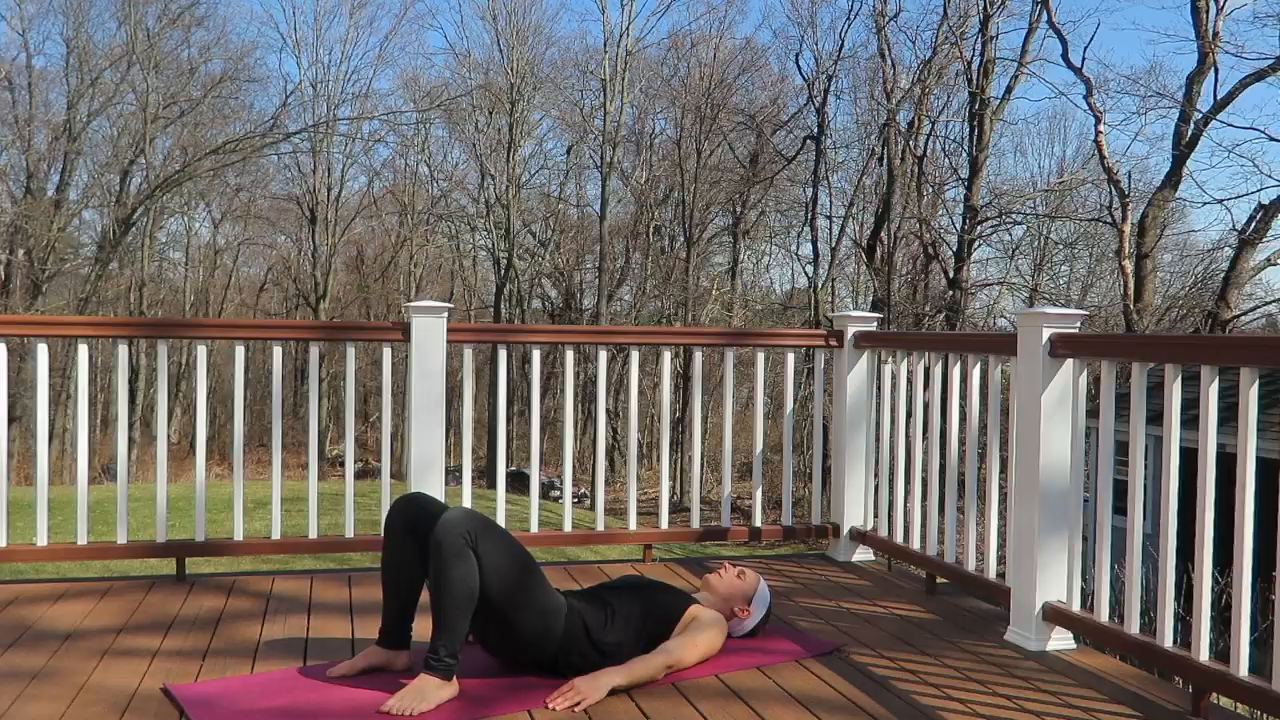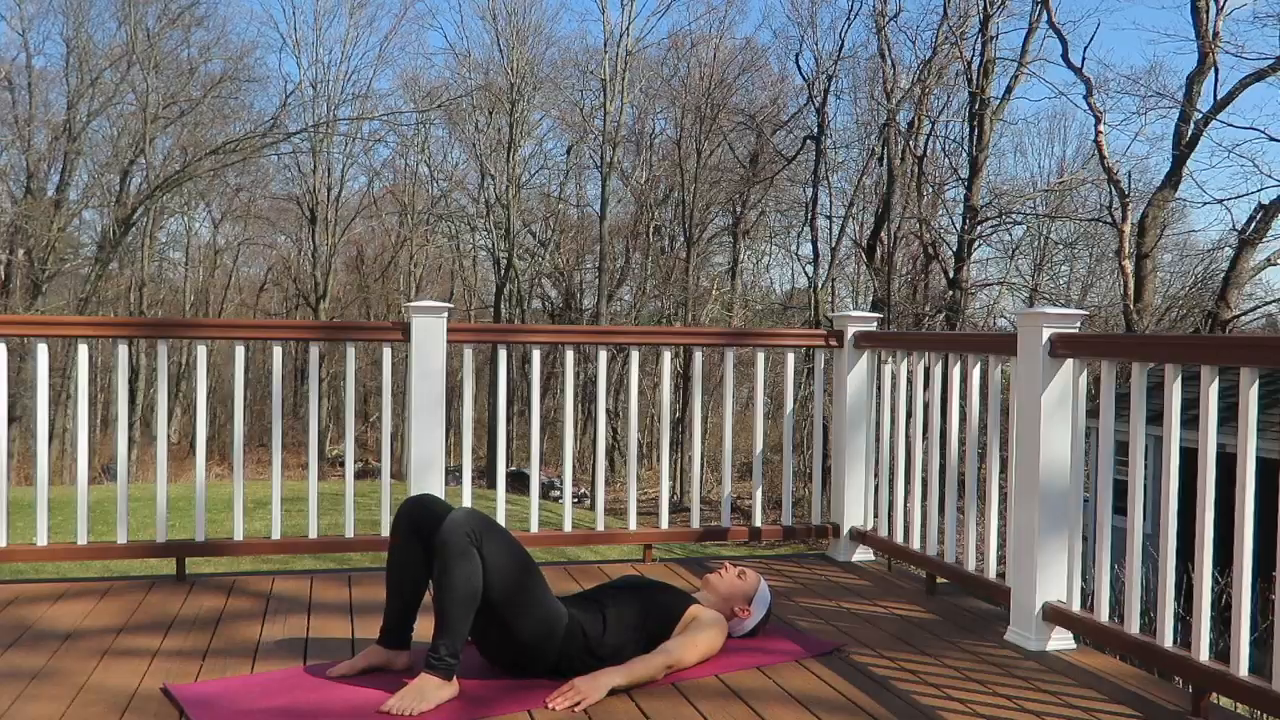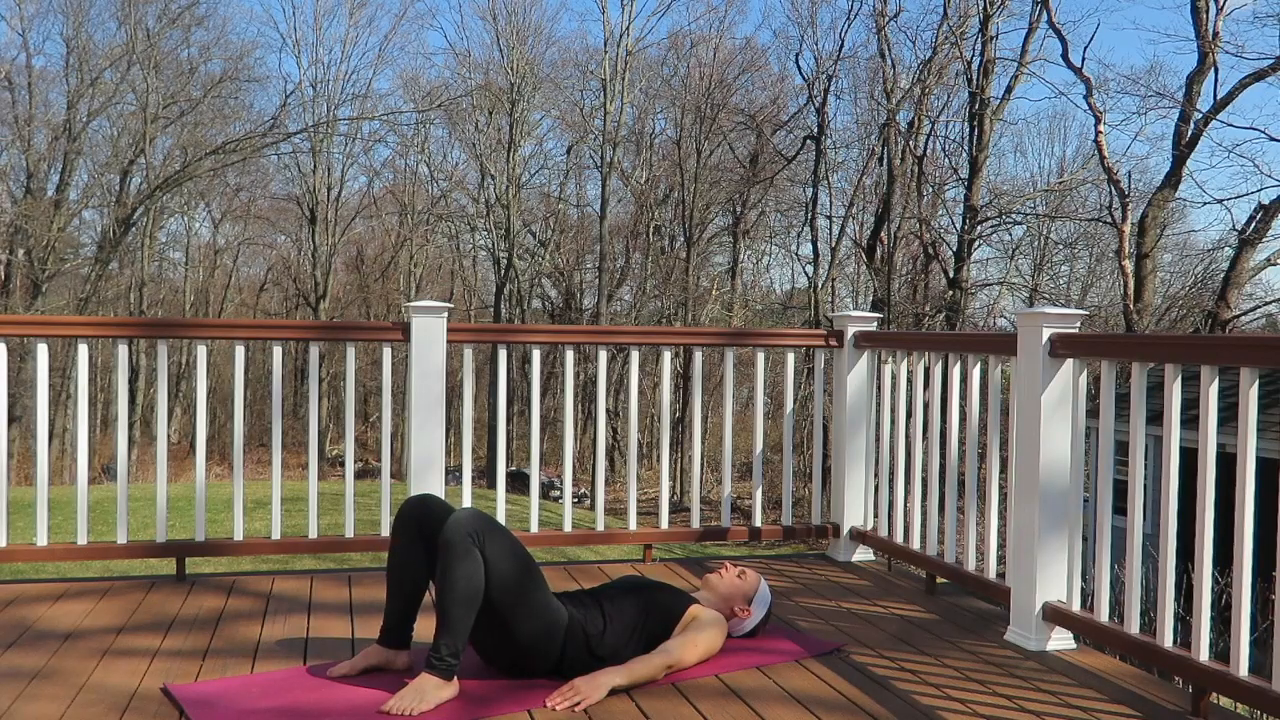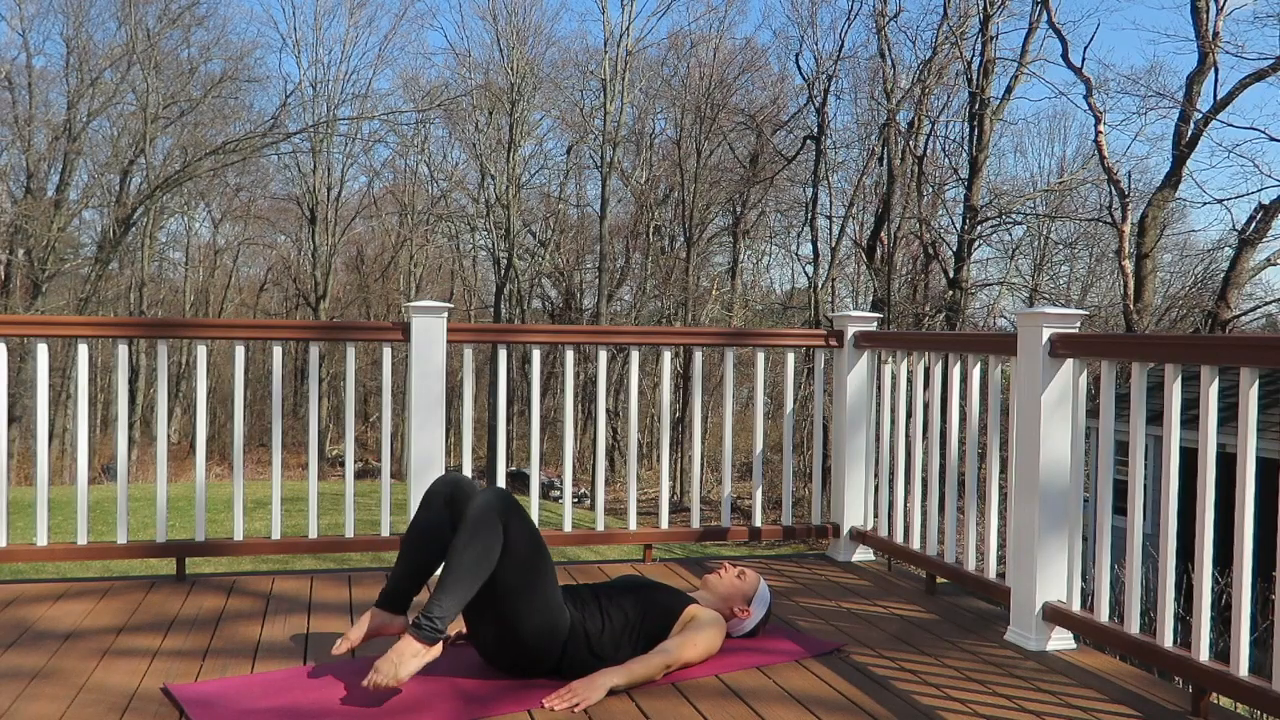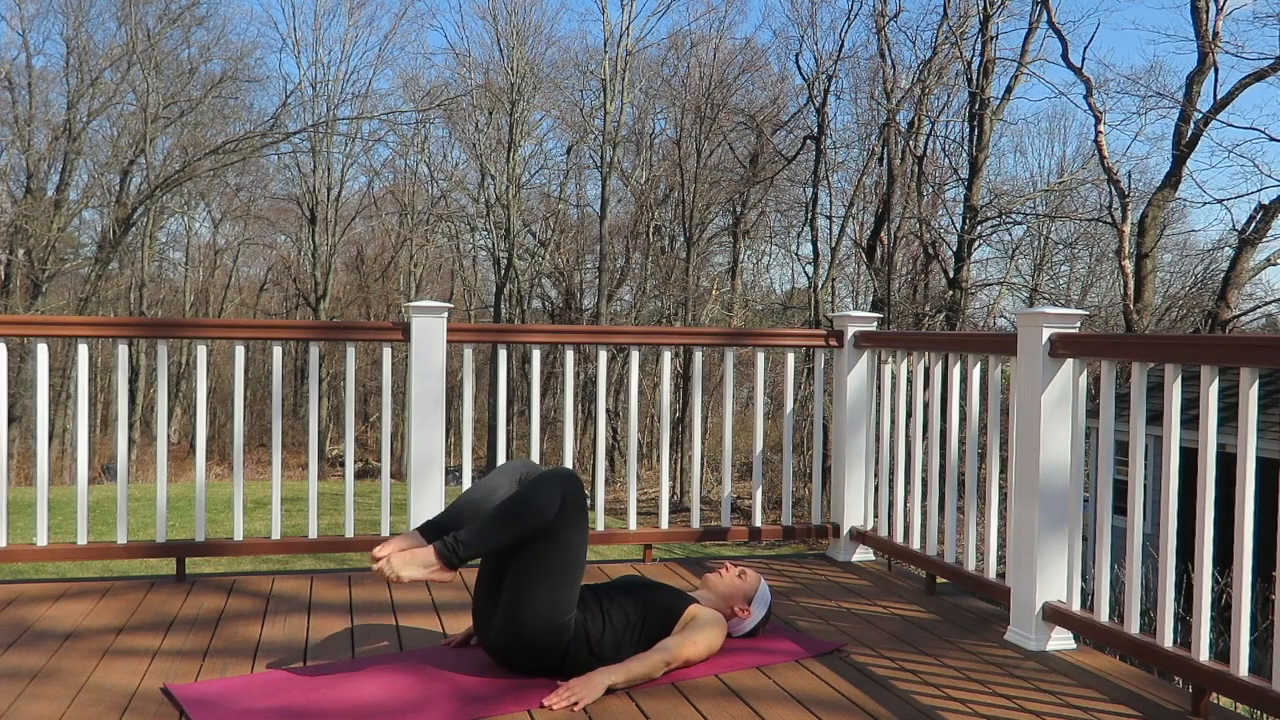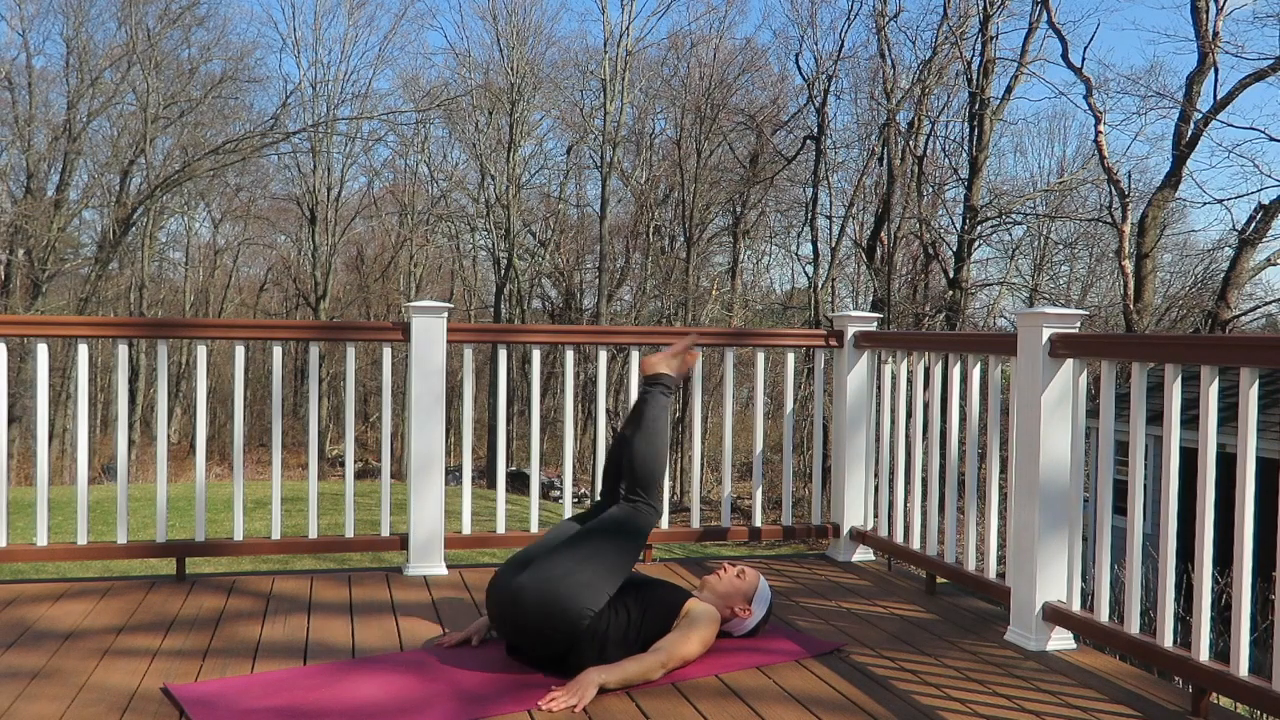
dt=0.5s
person 1, frame 1
left shoulder: (710, 625)
right shoulder: (664, 600)
left elbow: (666, 660)
left wrist: (607, 677)
right wrist: (473, 619)
left hip: (555, 638)
right hip: (534, 625)
left knee: (458, 526)
right knee: (412, 510)
left ankle: (440, 675)
right ankle: (392, 646)
person 1, frame 2
left shoulder: (710, 624)
right shoulder: (666, 601)
left elbow: (665, 660)
left wrist: (606, 677)
right wrist: (471, 618)
left hip: (551, 641)
right hip: (527, 627)
left knee: (464, 526)
right knee: (420, 510)
left ankle: (441, 675)
right ankle: (392, 646)
person 1, frame 3
left shoulder: (710, 624)
right shoulder: (657, 597)
left elbow: (666, 660)
left wrist: (607, 677)
right wrist: (467, 616)
left hip: (550, 642)
right hip: (521, 630)
left knee: (466, 526)
right knee: (421, 510)
left ankle: (440, 675)
right ankle: (392, 646)
person 1, frame 4
left shoulder: (708, 624)
right shoulder: (658, 597)
left elbow: (665, 660)
left wrist: (606, 677)
right wrist: (477, 612)
left hip: (546, 639)
right hip: (510, 627)
left knee: (494, 503)
right knee: (452, 488)
left ankle: (425, 636)
right ankle: (389, 611)
person 1, frame 5
left shoulder: (709, 624)
right shoulder: (660, 598)
left elbow: (664, 658)
left wrist: (604, 676)
right wrist: (487, 623)
left hip: (543, 639)
right hip: (510, 627)
left knee: (563, 484)
right knee: (524, 474)
left ankle: (439, 551)
right ankle: (425, 541)
person 1, frame 6
left shoulder: (704, 620)
right shoulder: (678, 607)
left elbow: (657, 662)
left wrist: (596, 676)
left hip: (545, 611)
right hip: (527, 603)
